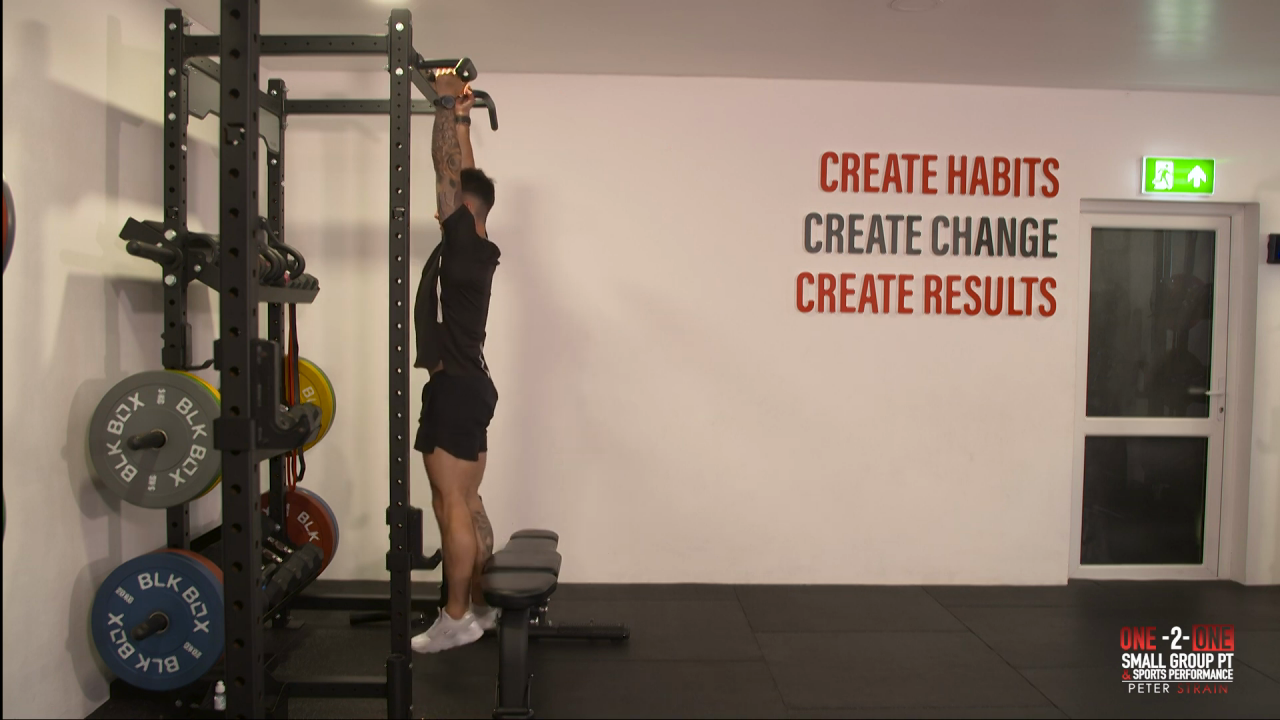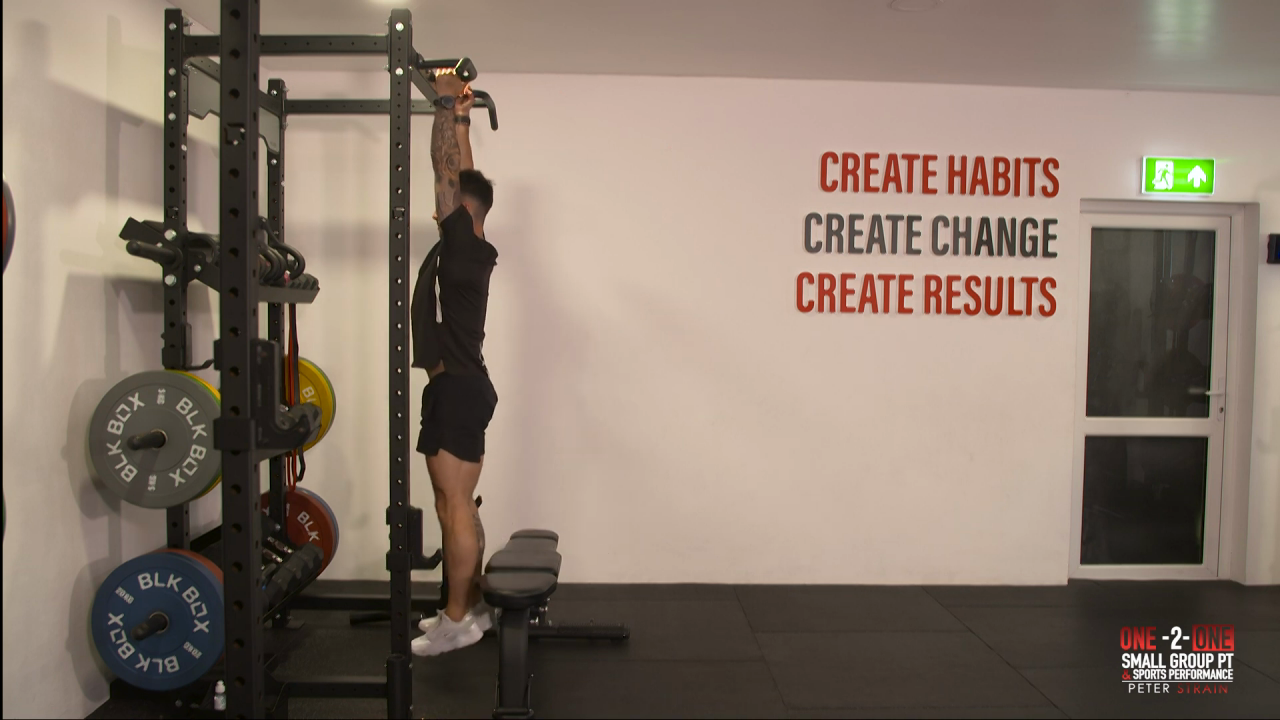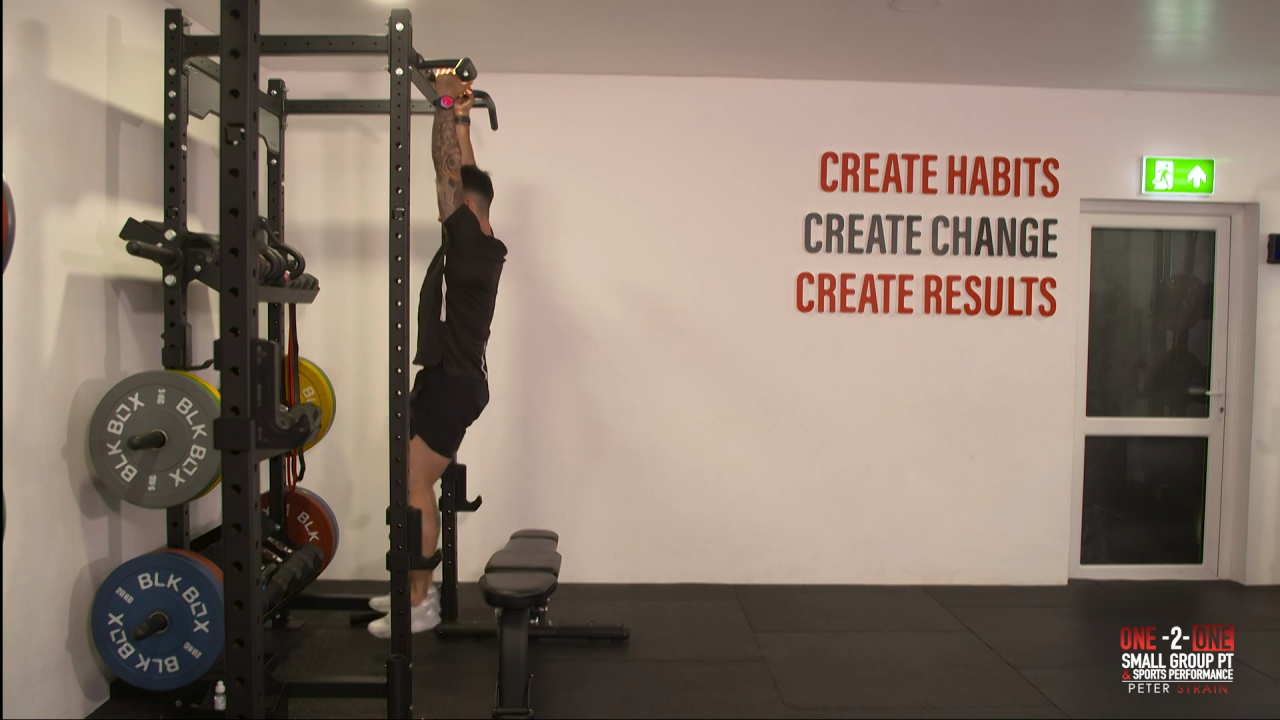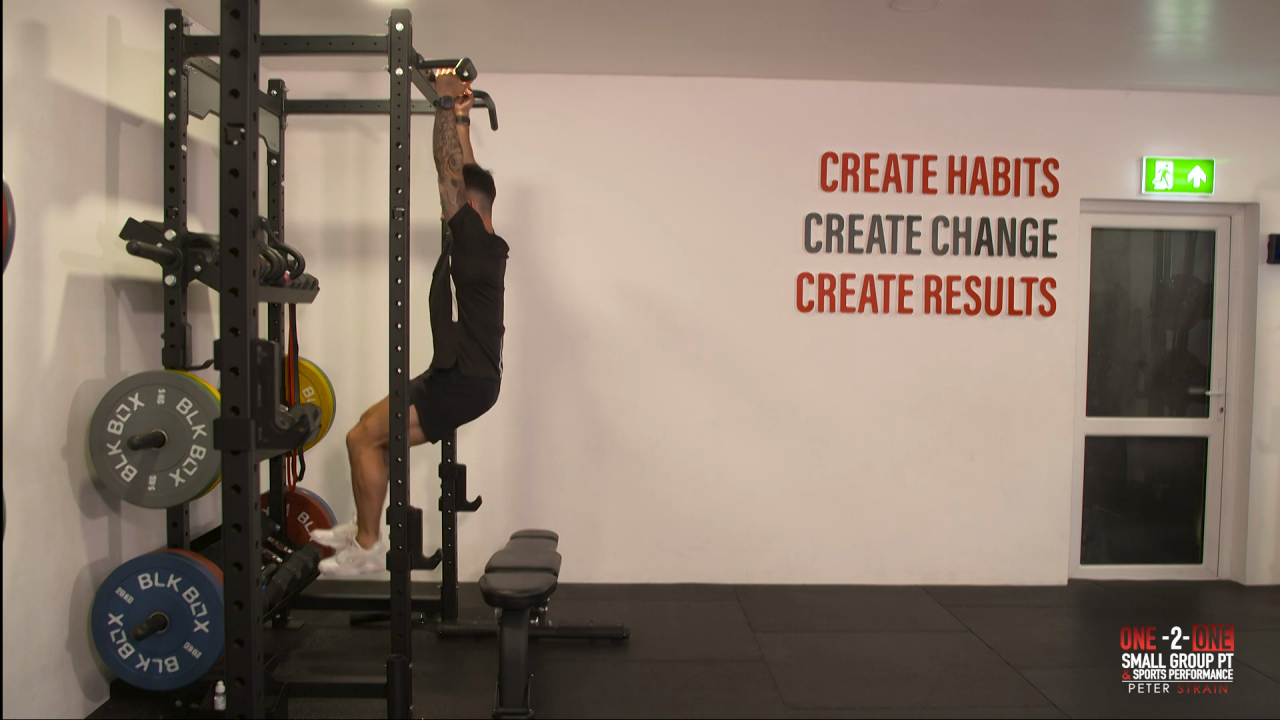
dt=0.5s
person 1, frame 1
left shoulder: (463, 243)
right shoulder: (474, 248)
left elbow: (447, 171)
right elbow: (462, 174)
left wrist: (446, 106)
right wrist: (460, 117)
left hip: (455, 388)
right hip: (465, 385)
left knee: (451, 506)
right knee: (465, 504)
left ankle: (458, 617)
right ankle: (477, 605)
person 1, frame 2
left shoulder: (462, 244)
right shoulder: (470, 248)
left elbow: (445, 170)
right elbow: (459, 172)
left wrist: (446, 106)
right wrist: (459, 116)
left hip: (456, 388)
right hip: (463, 385)
left knee: (454, 508)
right knee: (458, 506)
left ankle: (457, 620)
right ankle: (469, 606)
person 1, frame 3
left shoulder: (467, 240)
right shoulder: (478, 245)
left elbow: (446, 172)
right elbow: (462, 172)
left wrist: (445, 107)
right wrist: (460, 117)
left hip: (450, 383)
right hip: (456, 379)
left knee: (411, 491)
right knee: (414, 488)
left ankle: (416, 602)
right ankle: (417, 588)
person 1, frame 4
left shoulder: (473, 241)
right shoulder: (479, 243)
left elbow: (449, 171)
right elbow: (461, 170)
left wrist: (447, 105)
right wrist: (460, 115)
left hip: (463, 383)
right hip: (462, 376)
left knee: (364, 436)
right knee: (374, 432)
left ankle: (368, 543)
right ankle: (363, 531)
